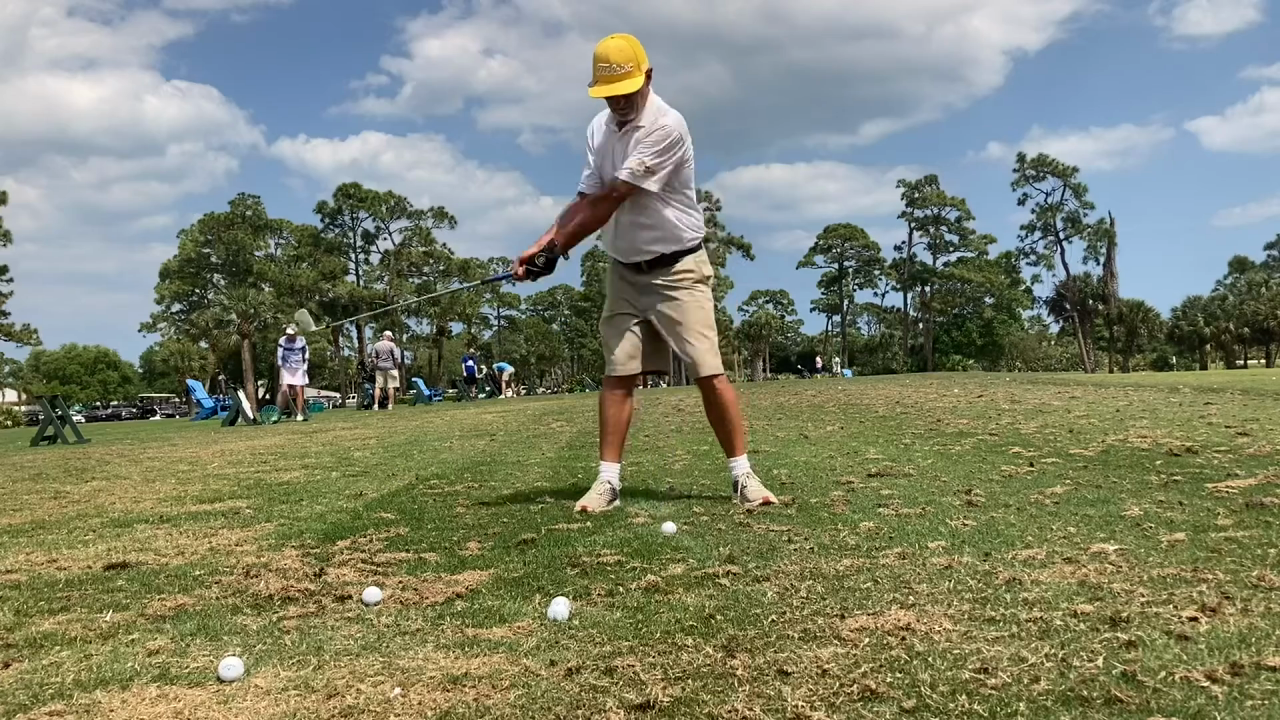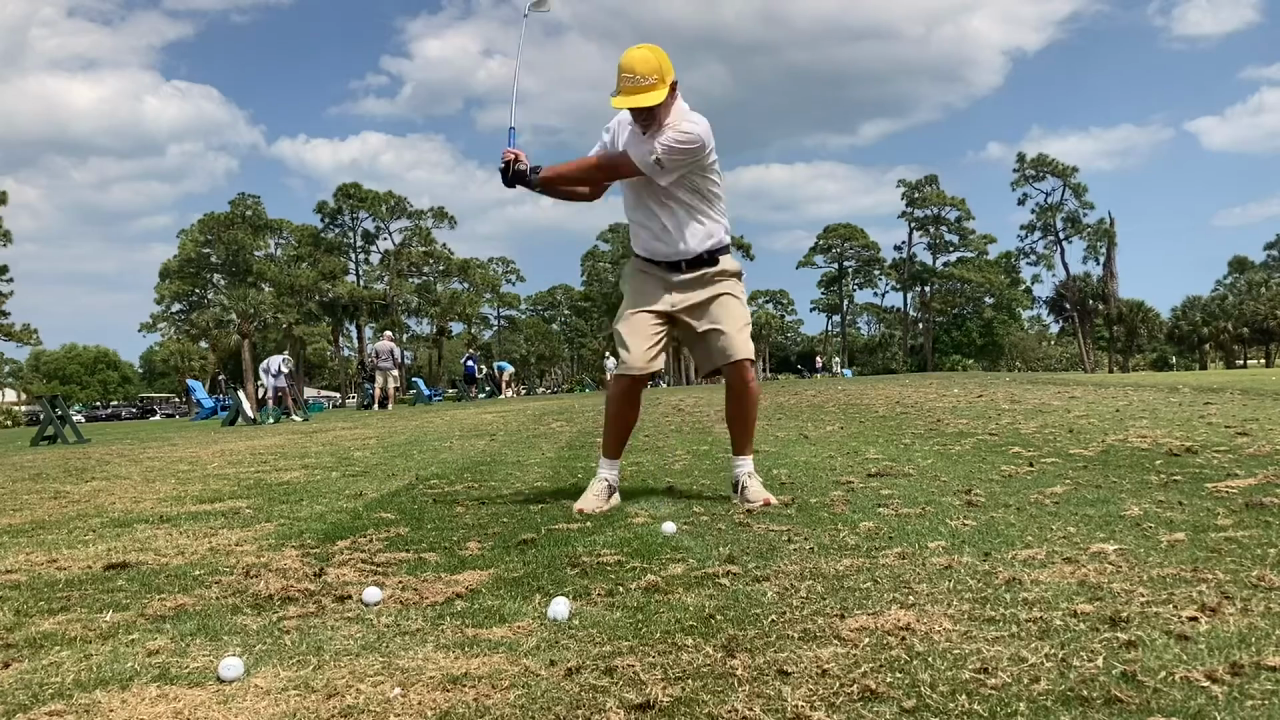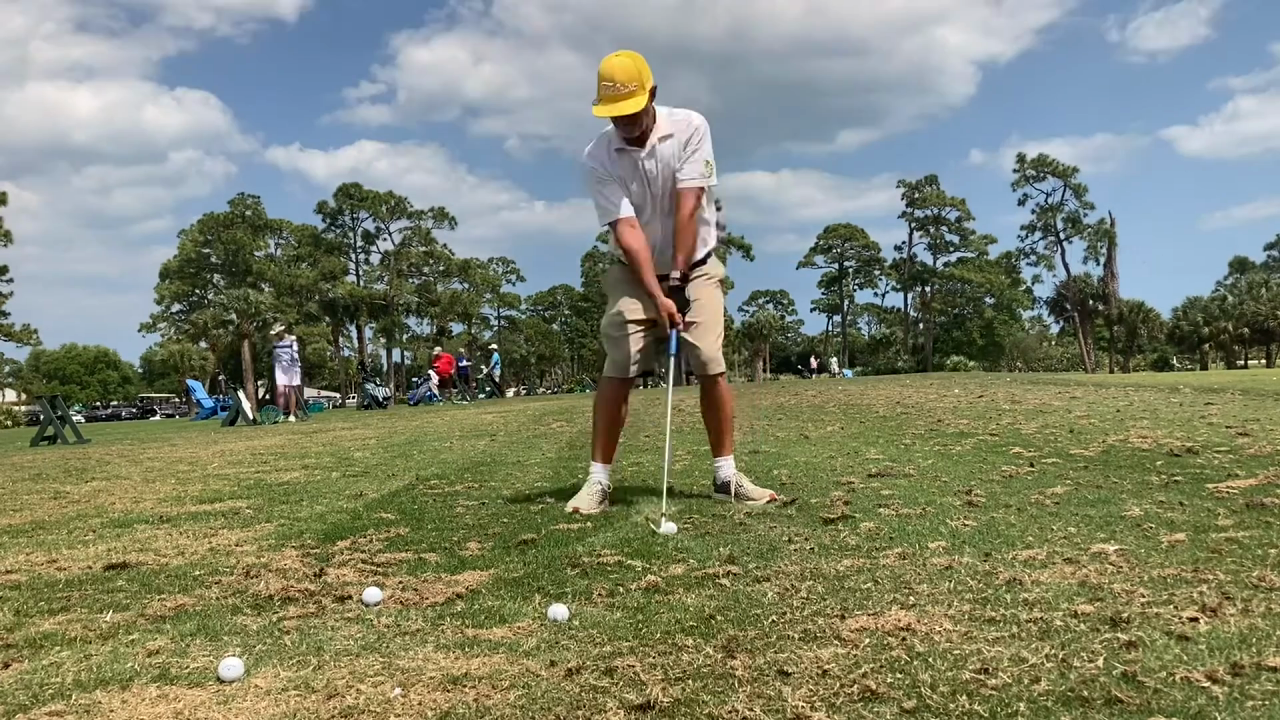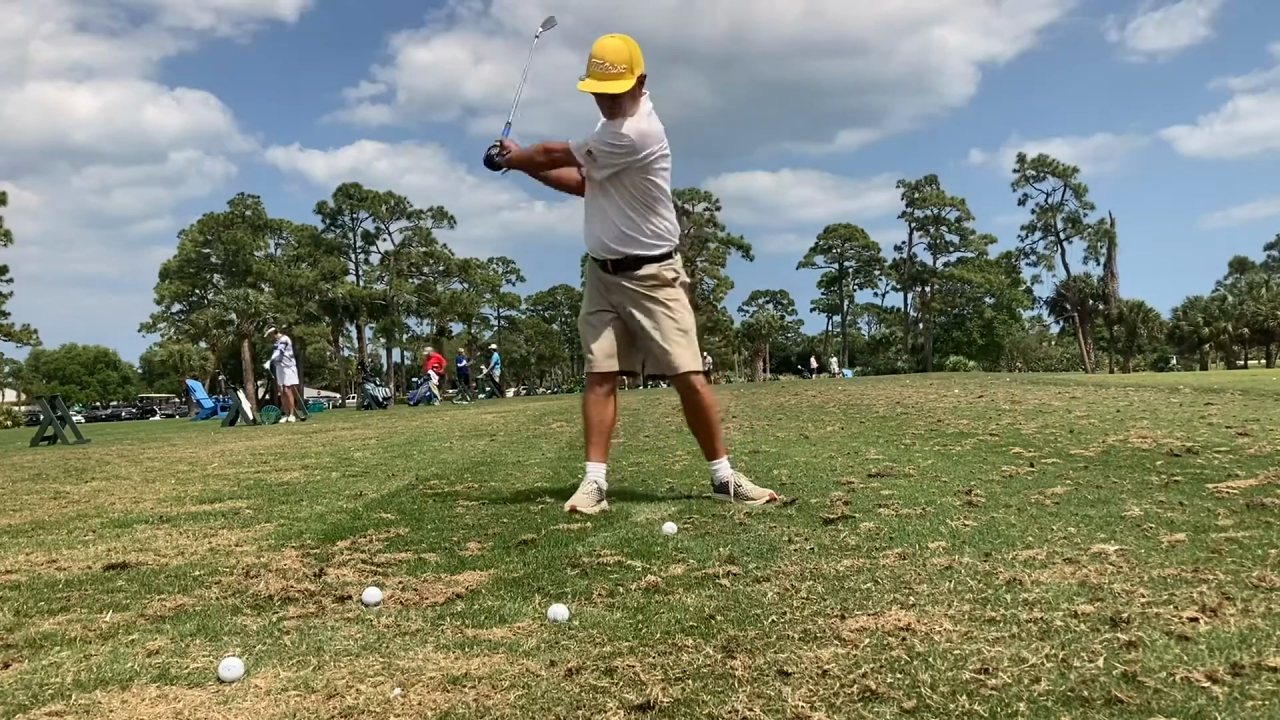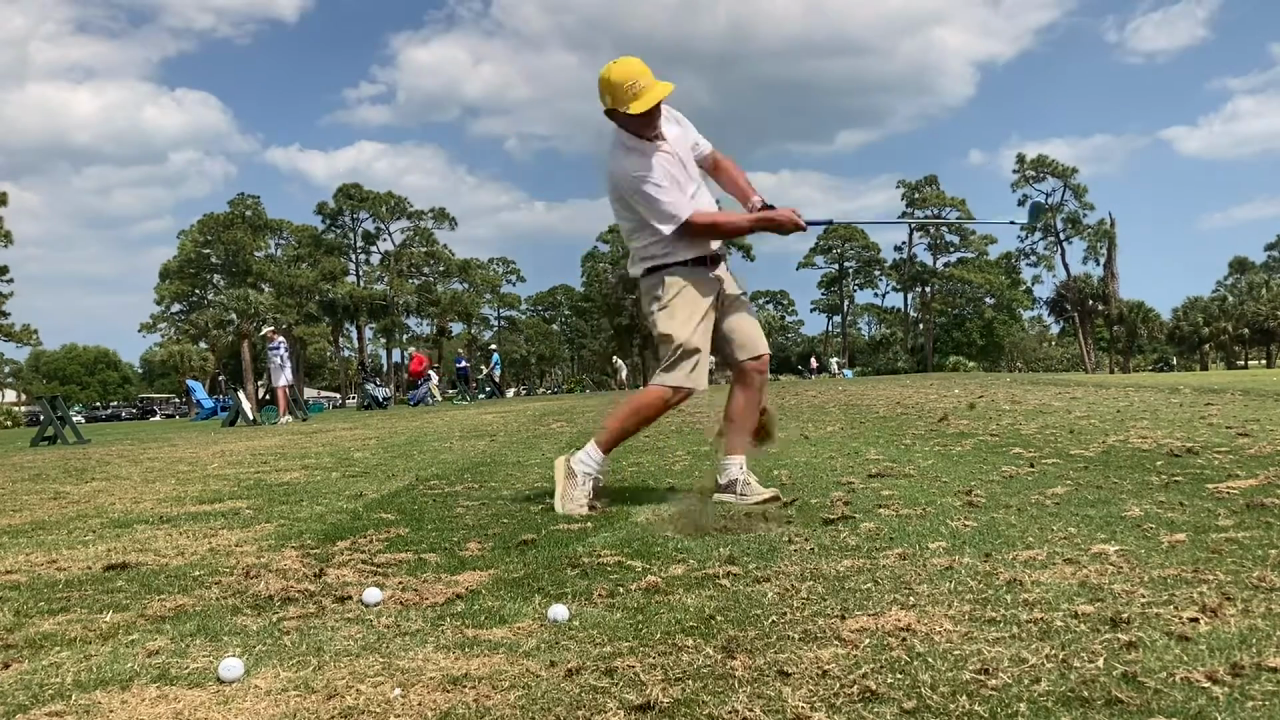
dt=0.7s
person 1, frame 1
left shoulder: (667, 126)
right shoulder: (600, 128)
left elbow: (608, 201)
right elbow: (589, 196)
left wrist: (555, 248)
right wrist: (545, 242)
left hip: (679, 270)
right hip: (625, 272)
left knee: (710, 373)
right knee: (619, 374)
left ankle: (743, 475)
right ankle: (608, 479)
person 1, frame 2
left shoulder: (691, 131)
right shoulder: (622, 129)
left elbow: (606, 168)
right elbow: (591, 186)
left wrist: (539, 175)
right wrist: (537, 179)
left hip: (710, 271)
right hip: (652, 273)
left knee: (739, 364)
right knee: (631, 373)
left ankle: (743, 474)
right ankle: (606, 477)
person 1, frame 3
left shoulder: (690, 127)
right shoulder: (598, 155)
left elbow: (689, 208)
right elbow: (626, 229)
left wrist: (677, 278)
right wrist: (655, 293)
left hip: (695, 269)
right hip: (634, 274)
left knee: (712, 370)
right knee: (618, 373)
left ankle: (726, 475)
right ankle: (598, 480)
person 1, frame 4
left shoulder: (635, 133)
right shoulder: (614, 118)
left elbow: (559, 155)
right elbow: (583, 181)
left wrist: (514, 156)
right wrist: (524, 163)
left hip: (651, 274)
right hip: (602, 272)
left knee: (687, 374)
right knee: (600, 374)
left ankle: (723, 475)
right ankle: (595, 481)
person 1, frame 5
left shoulder: (669, 118)
right shoulder: (629, 168)
left elbow: (718, 163)
right elbow: (697, 224)
left wrist: (754, 201)
right wrist: (765, 222)
left hip: (711, 270)
right hip: (671, 278)
left knee: (752, 361)
right knee: (675, 384)
left ankle: (733, 476)
right ankle: (584, 463)
